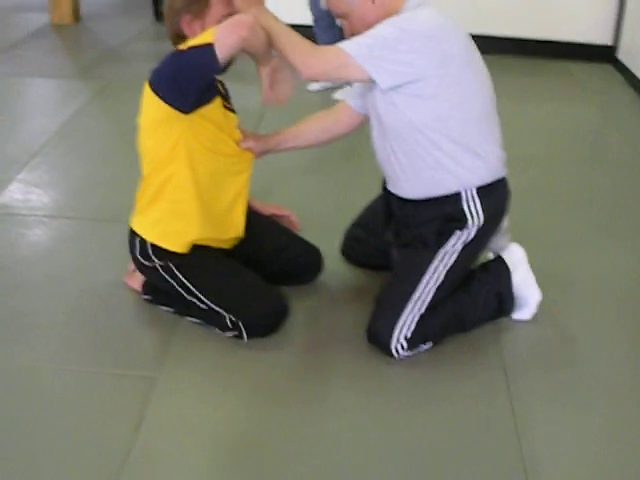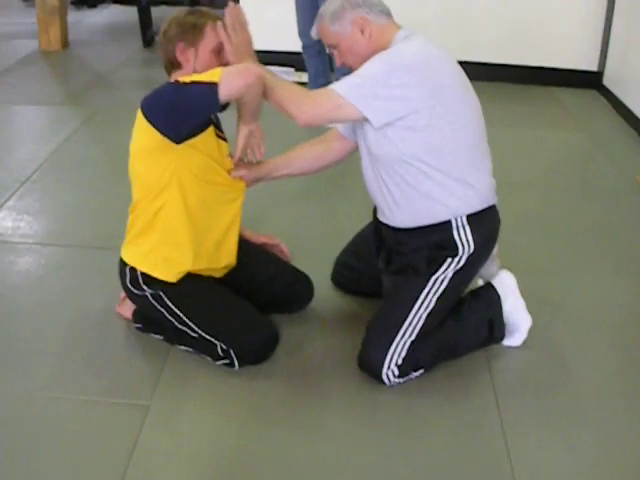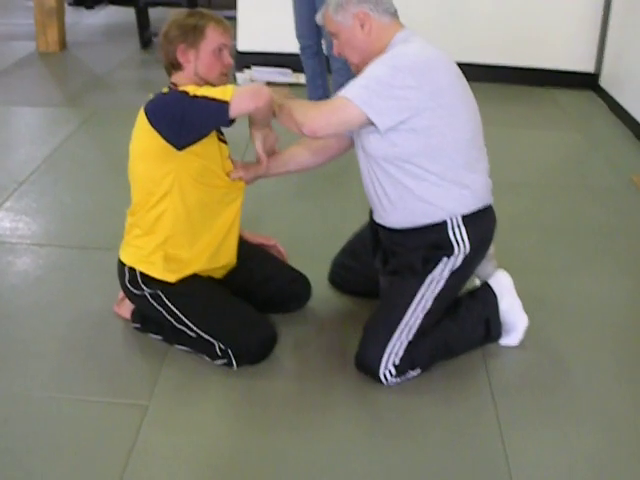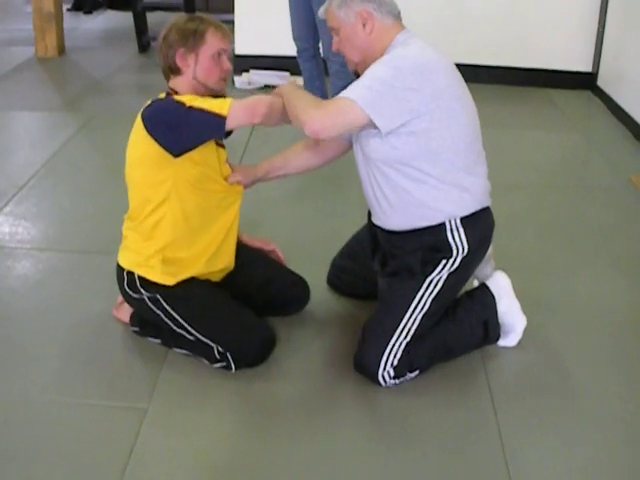
dt=0.4s
person 1, frame 1
left shoulder: (416, 32)
right shoulder: (396, 43)
left elbow: (313, 65)
right elbow: (342, 116)
right wrist: (268, 143)
left hip: (459, 206)
right hip: (413, 194)
left knee: (393, 337)
right knee: (358, 249)
left ankle: (502, 282)
right ankle: (458, 253)
person 1, frame 2
left shoulder: (405, 65)
right shoulder: (389, 70)
left elbow: (307, 110)
right elbow: (332, 144)
left wrist: (255, 72)
right wrist: (260, 171)
left hip: (451, 233)
right hip: (405, 222)
left knee: (383, 363)
right knee: (348, 276)
left ankle: (493, 307)
right ankle: (448, 281)
person 1, frame 3
left shoulder: (407, 66)
right shoulder: (390, 67)
left elbow: (317, 123)
right elbow: (331, 141)
left wrist: (276, 102)
right wrist: (259, 169)
left hip: (447, 232)
right hip: (401, 222)
left knee: (381, 362)
right knee: (344, 276)
left ankle: (490, 307)
right ankle: (443, 280)
person 1, frame 4
left shoulder: (407, 68)
right shoulder: (389, 70)
left elbow: (320, 124)
right elbow: (329, 143)
left wrist: (288, 91)
right wrist: (257, 173)
left hip: (446, 235)
right hip: (400, 224)
left knee: (378, 364)
right knee: (344, 278)
left ankle: (488, 308)
right ankle: (447, 281)
person 2, frame 1
left shoulder: (212, 87)
right shoulder: (173, 77)
right elbow: (242, 28)
left wrist: (252, 207)
right wrist: (268, 62)
left hip: (220, 225)
right hip: (169, 241)
left knee: (306, 263)
right knee: (264, 316)
right ankle: (152, 281)
person 2, frame 2
left shoulder: (203, 115)
right shoulder: (163, 105)
right elbow: (246, 76)
left wrist: (243, 236)
right wrist: (247, 123)
left hip: (212, 254)
right hip: (160, 269)
left knee: (297, 291)
right knee: (256, 343)
left ankle: (204, 297)
right ankle: (143, 310)
person 2, frame 3
left shoulder: (201, 115)
right shoulder: (167, 109)
right elbow: (258, 98)
left wrist: (243, 237)
right wrist: (260, 127)
left hip: (209, 253)
right hip: (159, 269)
left knee: (294, 290)
right knee: (254, 342)
left ankle: (202, 297)
right ankle: (142, 309)
person 2, frame 4
left shoulder: (199, 118)
right shoulder: (164, 115)
right elbow: (256, 111)
left wrist: (240, 239)
left hip: (207, 257)
right hip: (157, 273)
left knee: (293, 294)
right knee: (253, 346)
left ankle: (206, 300)
right ankle: (140, 313)
